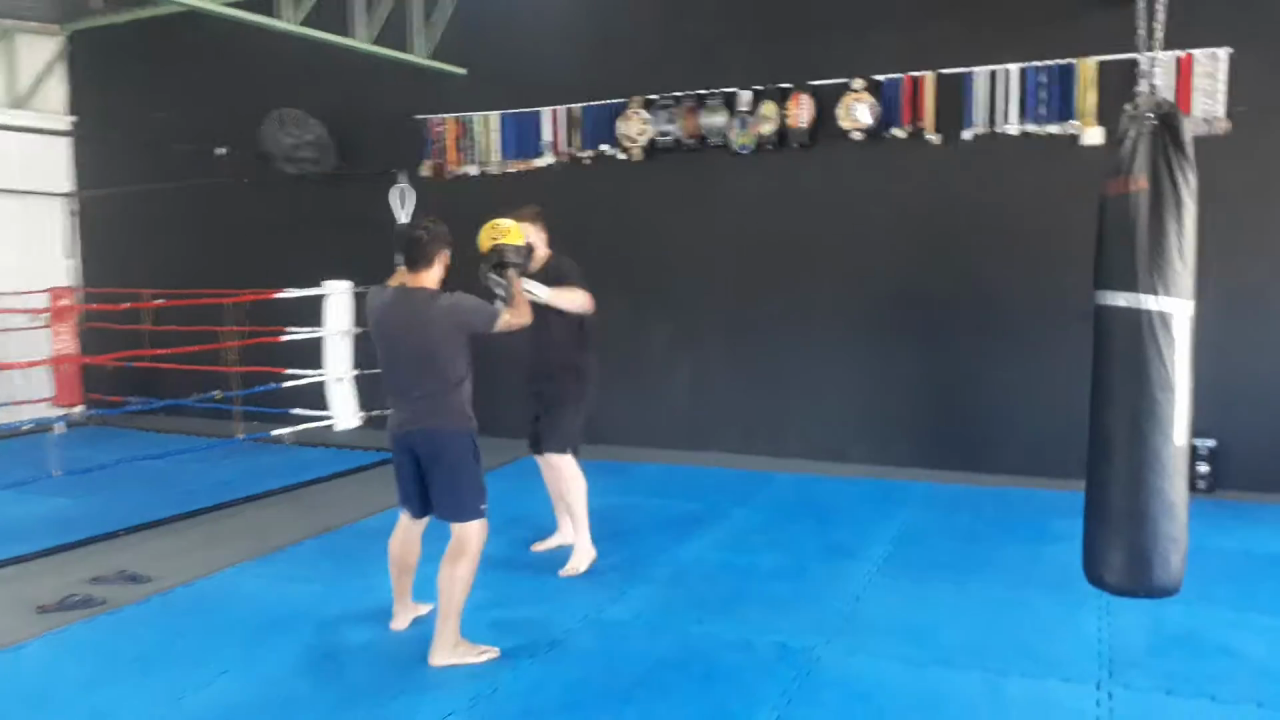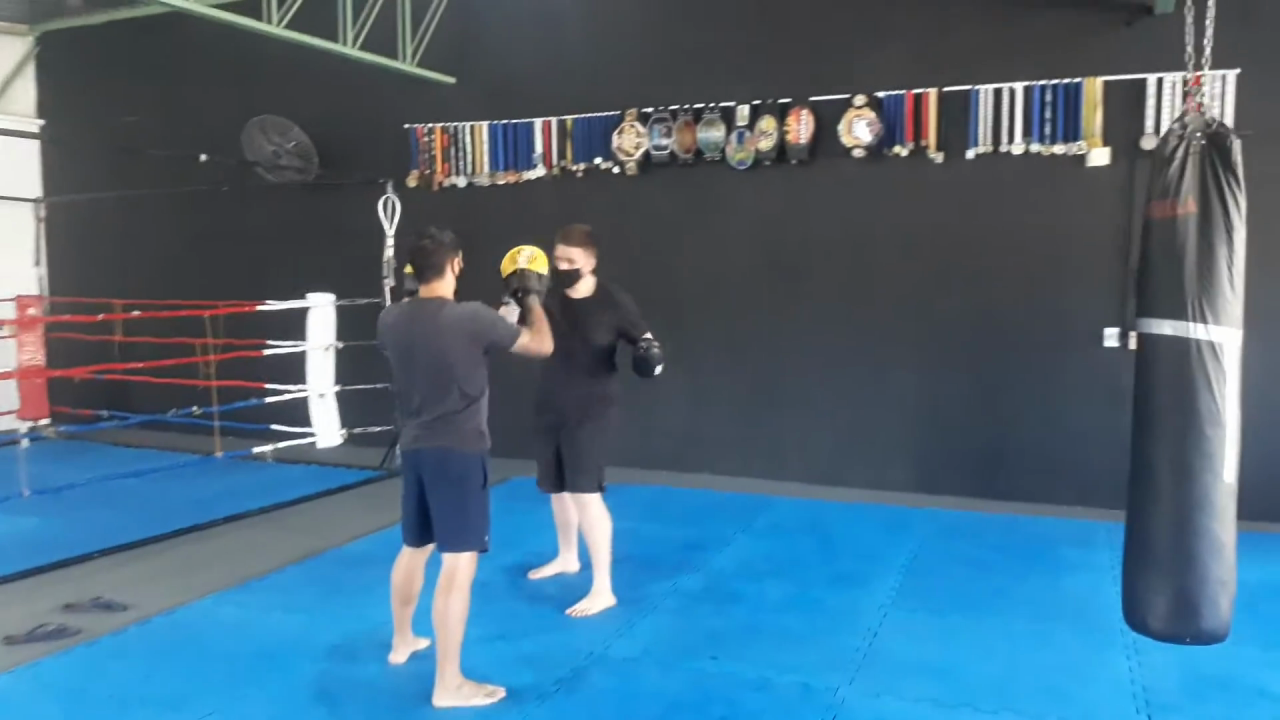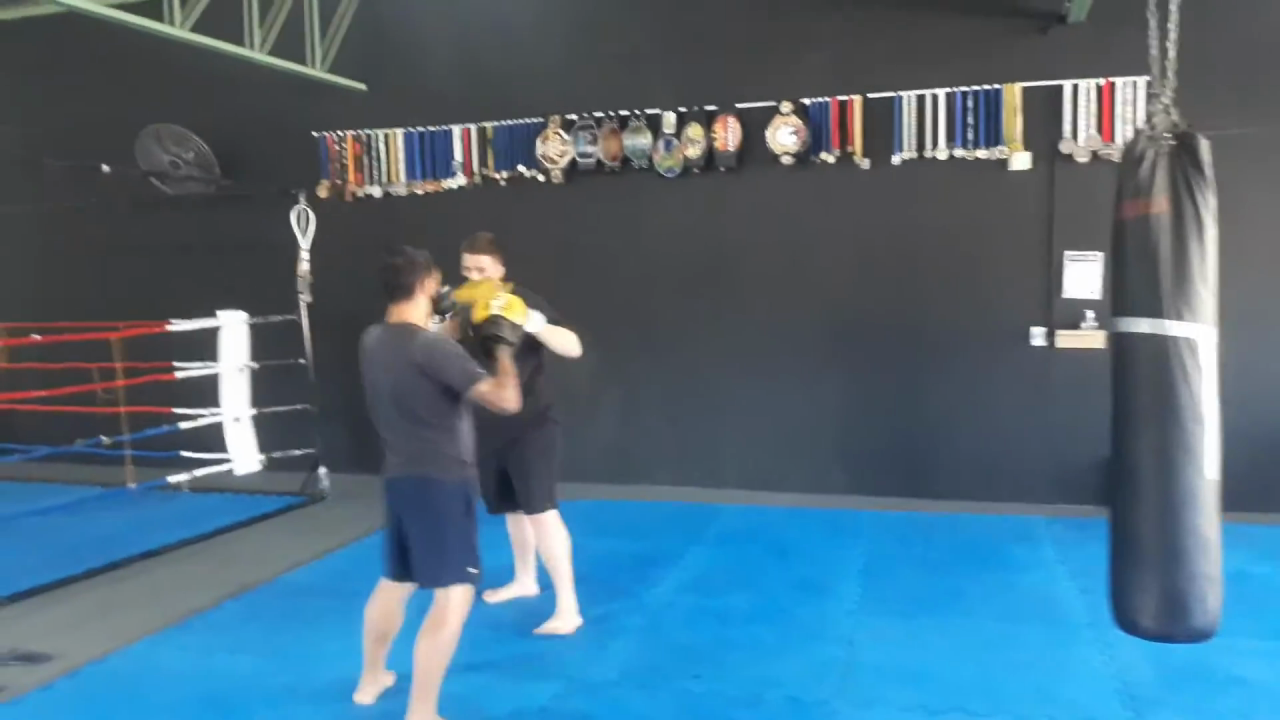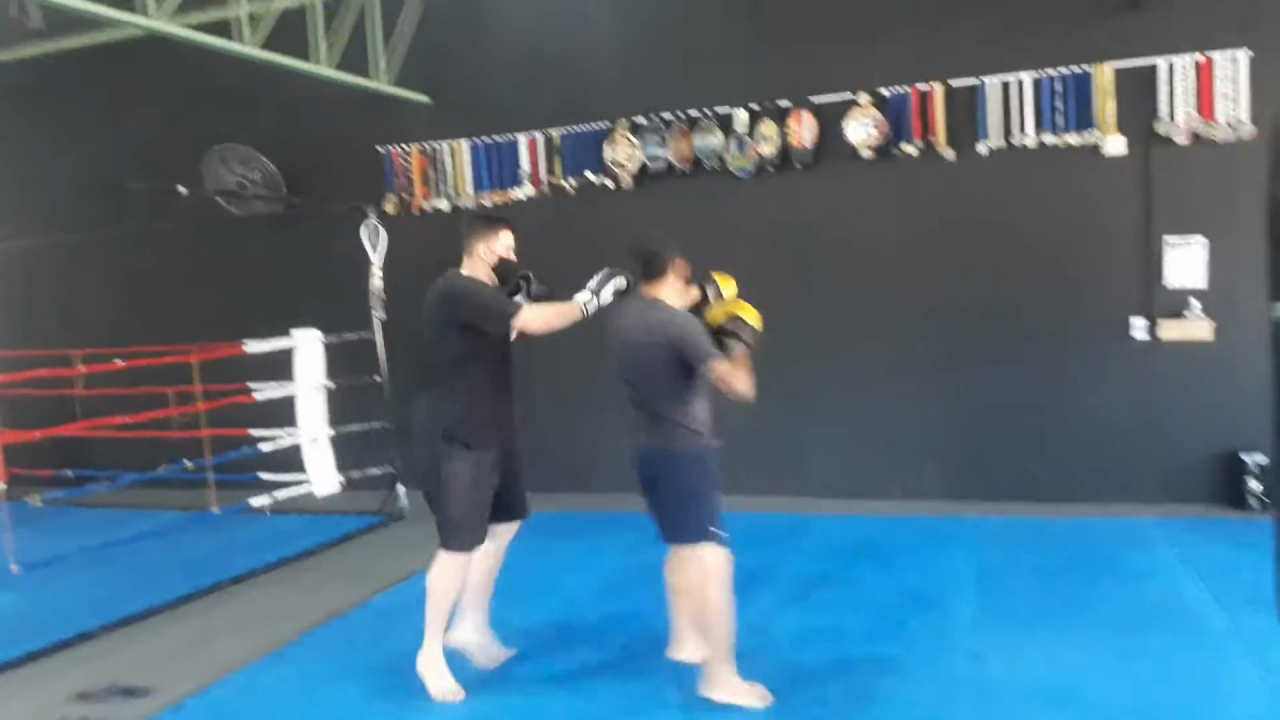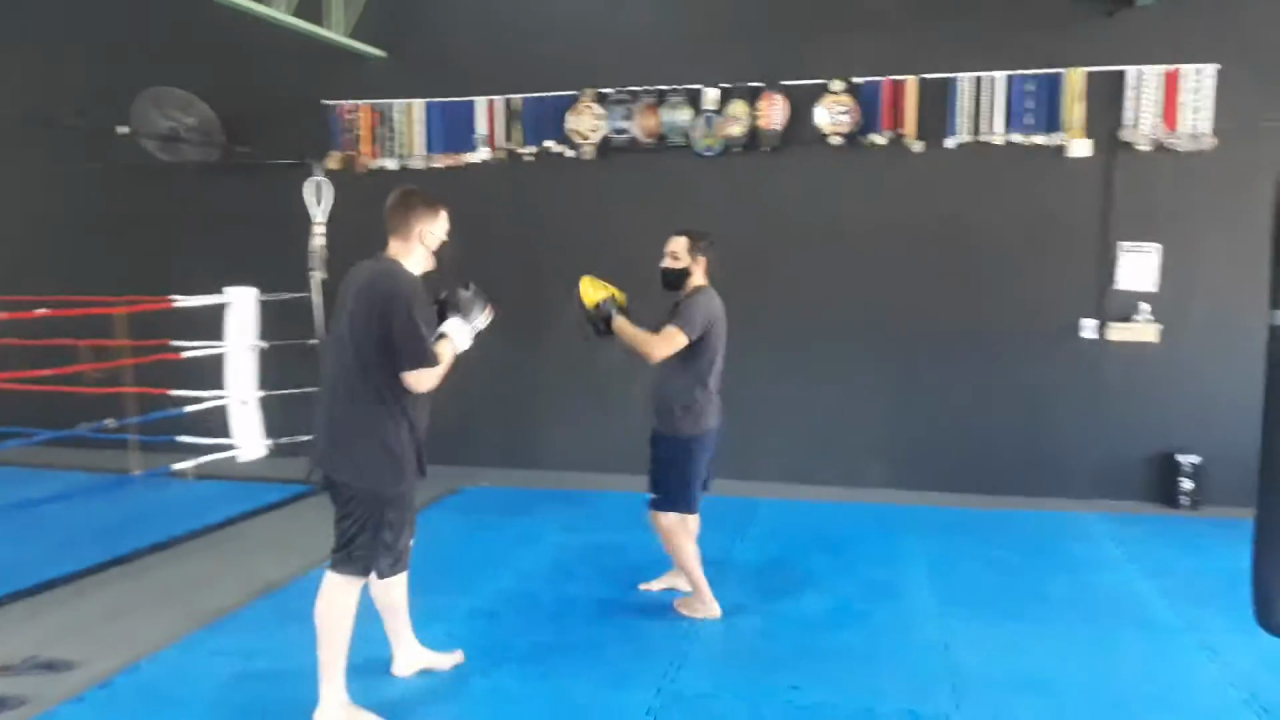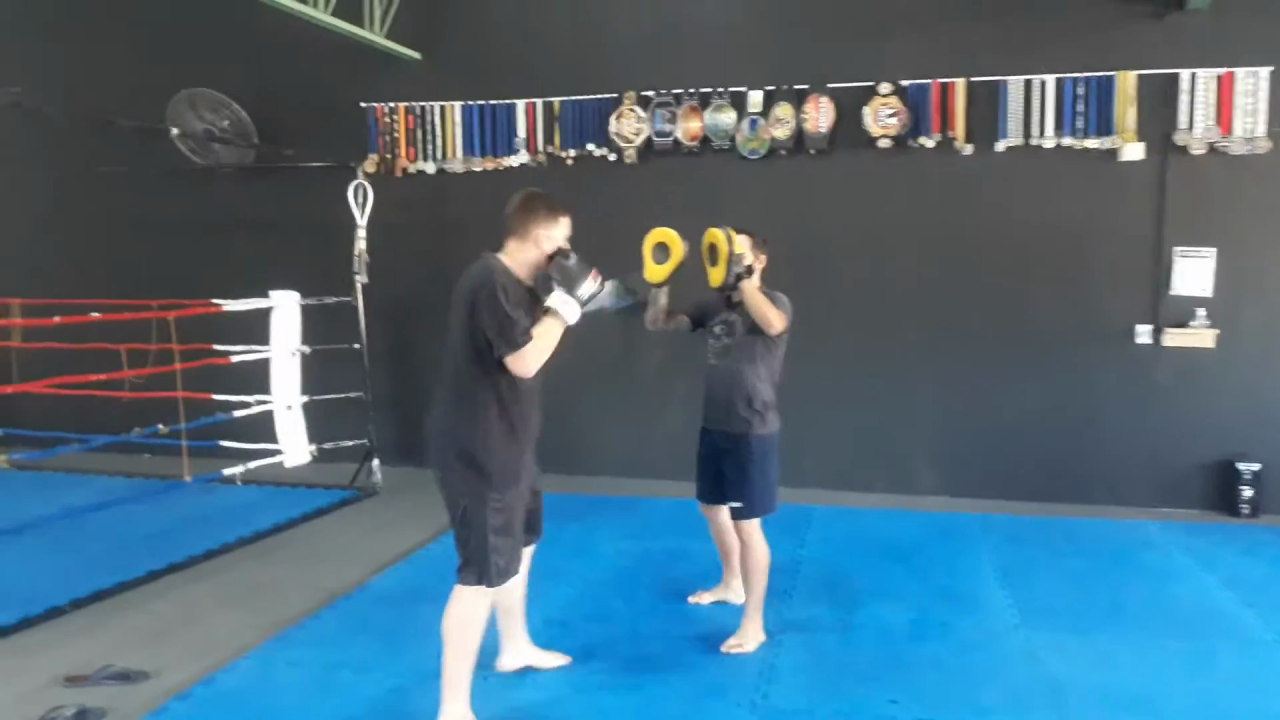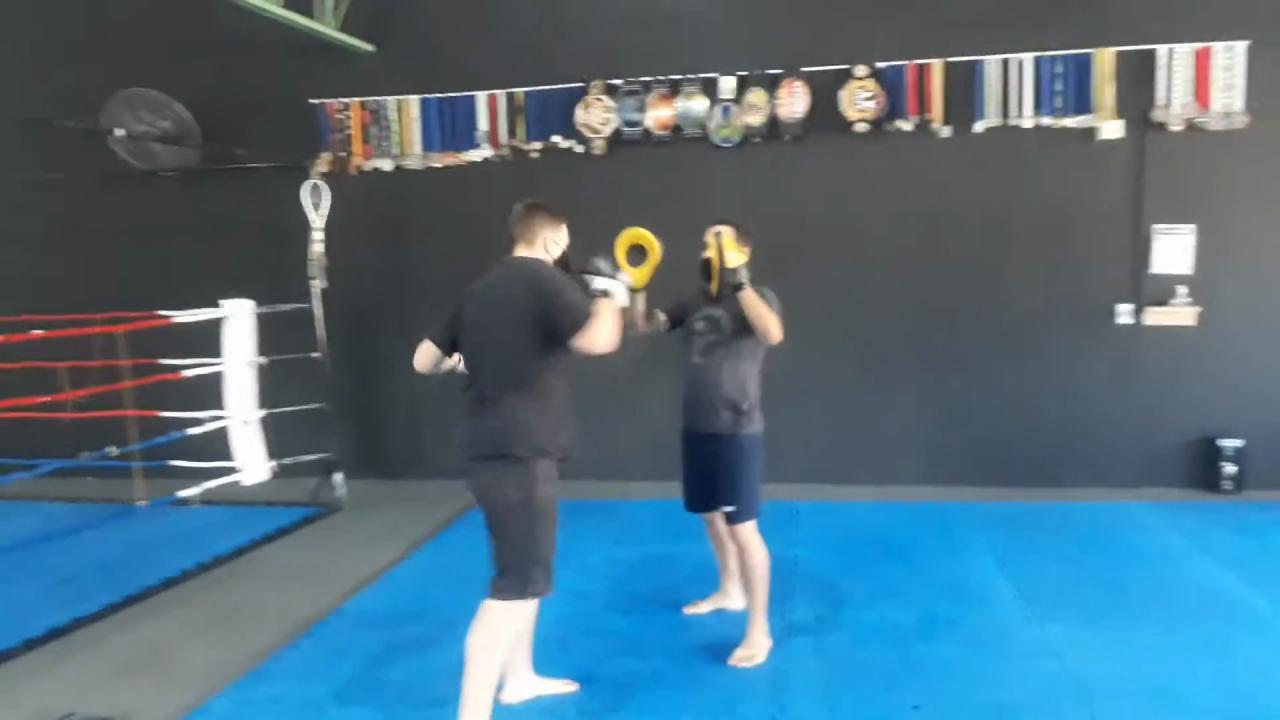
dt=0.7s
person 1, frame 1
left shoulder: (561, 267)
right shoulder: (523, 274)
left elbow: (582, 302)
left wrist: (534, 289)
left hip: (572, 375)
right hip: (544, 376)
left knee: (558, 454)
right knee: (544, 454)
left ankle: (584, 543)
right ankle: (565, 529)
person 1, frame 2
left shoulder: (612, 301)
right shoulder: (546, 291)
left elbow: (641, 339)
left hip: (591, 407)
right hip: (550, 406)
left knee: (585, 492)
right knee: (557, 486)
left ankle: (603, 588)
right ankle: (566, 556)
person 1, frame 3
left shoulder: (524, 302)
left elbow: (573, 347)
left wrist: (534, 322)
right wrist: (447, 322)
left hip: (531, 423)
right hip: (489, 425)
left knee: (540, 510)
right knee: (510, 508)
left ankle: (568, 607)
right ankle: (525, 579)
person 1, frame 4
left shoulder: (480, 293)
right shoulder: (458, 293)
left elbow: (504, 333)
right elbow: (537, 322)
left wrist: (521, 297)
right wrist: (592, 296)
left hip: (485, 431)
right hip: (454, 436)
left knee: (503, 522)
right knee: (461, 543)
left ankle: (471, 625)
right ankle: (431, 654)
person 1, frame 5
left shoulder: (364, 276)
right shoulder: (403, 288)
right elbow: (421, 377)
left wrist: (436, 320)
right wrist: (459, 327)
left hip: (351, 438)
right hip: (375, 447)
left knee: (392, 548)
right knee: (353, 566)
left ankle: (406, 650)
person 1, frame 6
left shoulder: (510, 279)
right shoulder: (495, 281)
right elbow: (525, 360)
left wrist: (577, 290)
right wrist: (567, 301)
left hip: (505, 443)
right hip: (480, 448)
left knee: (521, 540)
right knee: (483, 572)
left ankle: (515, 645)
person 1, frame 7
left shoulder: (480, 291)
right shoulder: (544, 280)
left elbow: (424, 361)
right elbow: (599, 341)
right wrist: (608, 288)
left hip: (488, 447)
right hip: (520, 450)
left knee: (526, 571)
right knee: (514, 586)
left ankle: (519, 676)
person 2, frame 1
left shoulder: (379, 303)
right shoulder: (455, 308)
right elbow: (521, 317)
left wrist: (409, 262)
right wrist: (511, 270)
left hip: (404, 431)
right hip: (448, 432)
left knee: (411, 518)
right knee: (469, 531)
left ankle: (403, 608)
right ankle: (446, 642)
person 2, frame 2
left shoulder: (392, 319)
right shoulder: (471, 317)
right elbow: (542, 345)
left wrist: (412, 289)
right wrist: (532, 296)
left hip: (416, 448)
right hip: (458, 452)
left knee: (414, 548)
right knee: (459, 562)
left ankle: (401, 641)
right ankle: (448, 685)
person 2, frame 3
left shoulder: (372, 341)
right shoulder: (434, 348)
right elbow: (507, 401)
right wrist: (503, 344)
left hip: (400, 477)
right hip: (442, 482)
left knee: (394, 583)
right knee: (454, 597)
left ankle: (371, 678)
person 2, frame 4
left shoulder: (626, 315)
right shoulder: (683, 326)
right elbow: (740, 387)
left wrist: (704, 294)
right wrist: (739, 341)
left hip: (649, 451)
right hip: (686, 451)
left knee: (680, 547)
right knee: (713, 557)
left ankle: (684, 638)
right ankle: (721, 677)
person 2, frame 5
left shoulder: (696, 306)
right shoulder: (697, 303)
left elbow: (656, 350)
right elbow: (671, 347)
left wrist: (613, 319)
right wrist: (621, 320)
left hip: (683, 425)
right hip: (700, 422)
left knee: (665, 515)
right knee: (685, 504)
left ankle: (703, 598)
right ankle: (684, 574)
person 2, frame 6
left shoulder: (774, 302)
right shoulder: (713, 305)
left elbow: (773, 325)
right elbow: (658, 323)
left wrist: (740, 279)
right wrist: (661, 283)
left hip: (752, 430)
right hip: (714, 425)
left knee: (747, 524)
right knee: (712, 507)
left ankle: (754, 623)
right ankle: (731, 584)
person 2, frame 7
left shoulder: (758, 298)
right shoulder: (692, 303)
left elbow: (773, 335)
right elbow: (644, 325)
left wrist: (739, 285)
right wrist: (636, 288)
left hip: (737, 429)
right hip: (697, 426)
left knee: (742, 527)
right knee: (710, 514)
left ankle: (759, 631)
right ankle: (729, 590)
